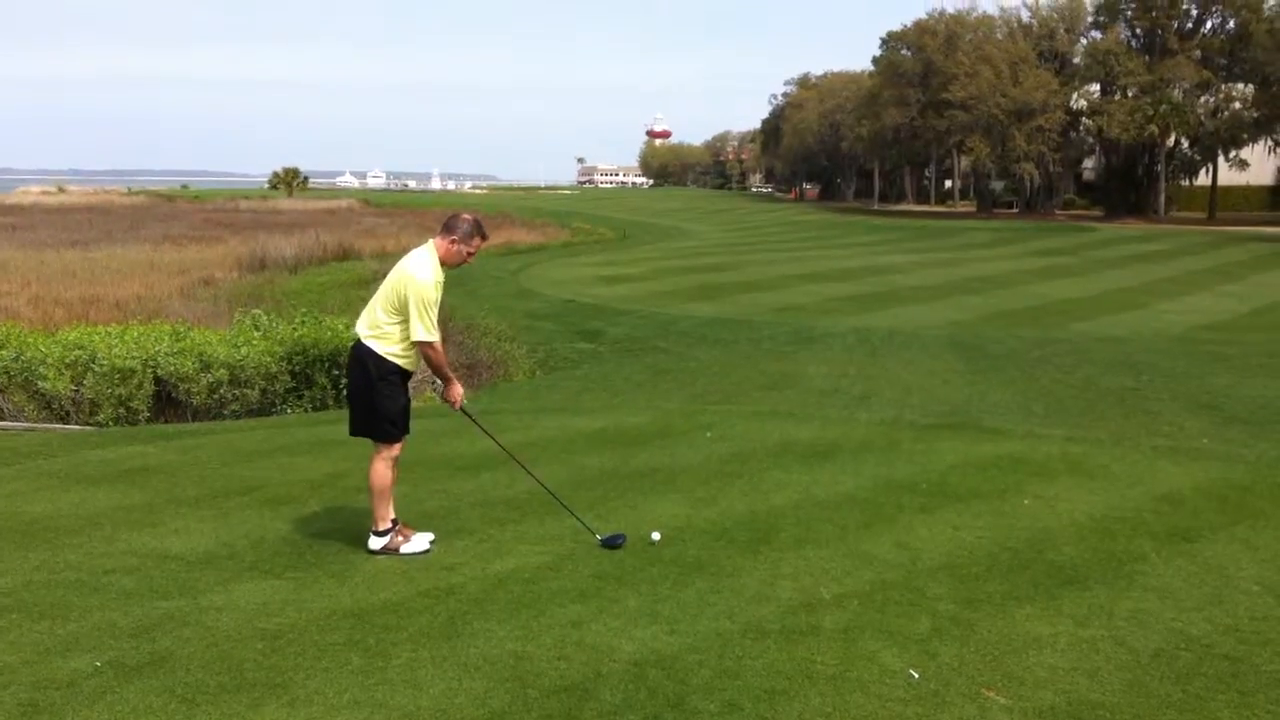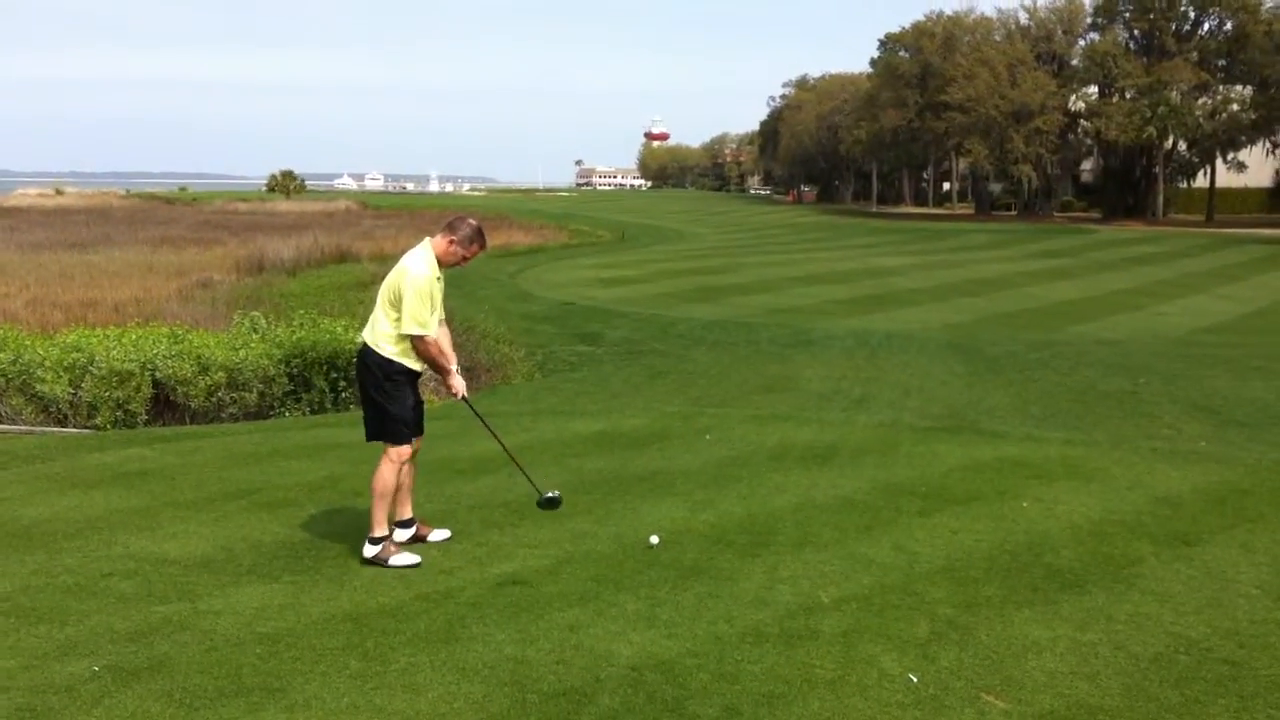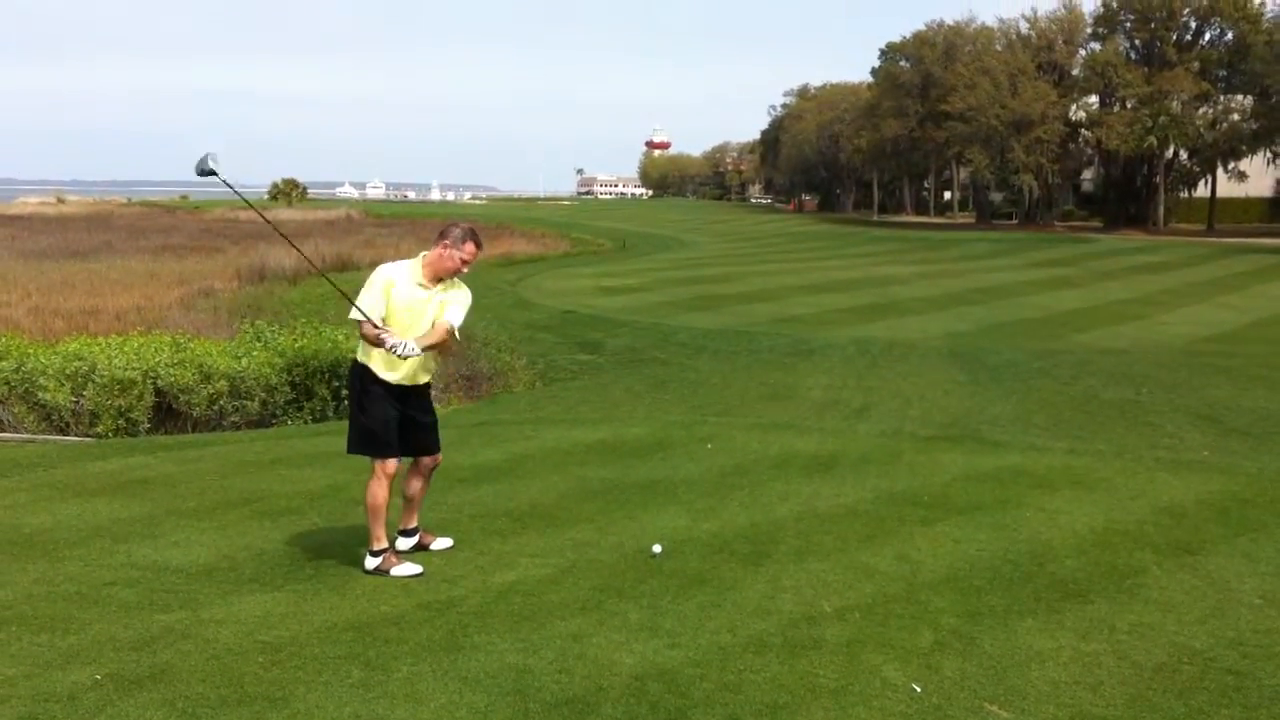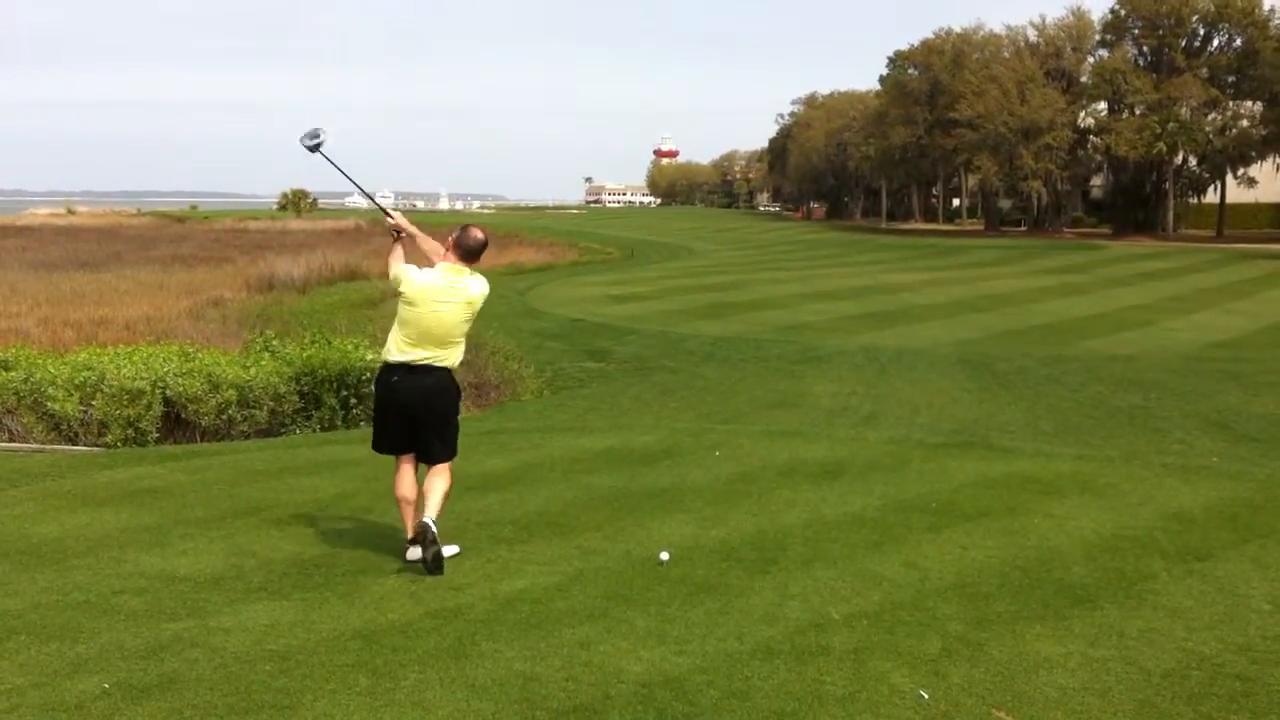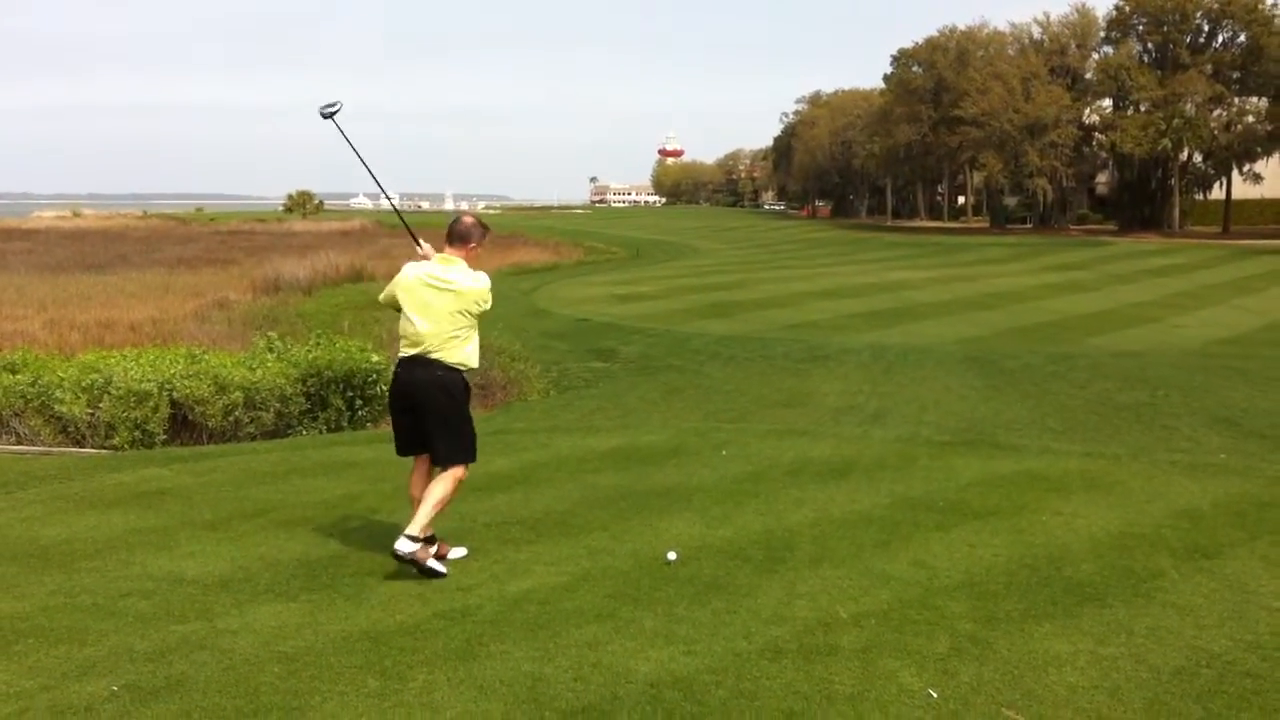
dt=1s
person 1, frame 1
left shoulder: (426, 259)
right shoulder: (423, 276)
left elbow: (427, 335)
right elbow: (427, 343)
left wrist: (444, 378)
right wrist: (450, 382)
left hip: (387, 361)
right hip: (377, 363)
left knee: (393, 447)
right knee: (387, 449)
left ankle: (390, 523)
right ankle: (381, 534)
person 1, frame 2
left shoulder: (429, 264)
right shoulder: (419, 273)
left elbow: (438, 324)
right elbow: (421, 339)
left wrist: (454, 367)
right wrist: (448, 374)
left hip: (399, 365)
right hip: (384, 365)
left knee: (410, 445)
right knee: (396, 451)
left ankle: (405, 524)
right ankle: (377, 541)
person 1, frame 3
left shoulder: (459, 294)
right shoulder: (389, 274)
left elbow: (445, 331)
right elbow: (365, 327)
left wrist: (416, 345)
right wrist: (387, 339)
left hip: (415, 386)
right hip: (374, 381)
left knee: (428, 459)
right knee: (386, 466)
left ankle: (409, 533)
right ankle: (378, 552)
person 1, frame 4
left shoulder: (414, 280)
right shoulder: (478, 287)
left elbow: (395, 262)
right elbow: (443, 260)
left wrist: (401, 234)
right wrist: (410, 230)
left hip: (395, 378)
right hip: (438, 384)
left knee: (406, 461)
right knee: (440, 464)
left ankle: (415, 540)
right ankle: (429, 521)
person 1, frame 5
left shoulder: (408, 274)
right shoulder: (478, 284)
left elbow: (387, 299)
left hip: (407, 374)
right hip: (443, 380)
left knee: (424, 461)
right knee: (454, 467)
left ankle: (424, 540)
right ankle: (410, 541)
